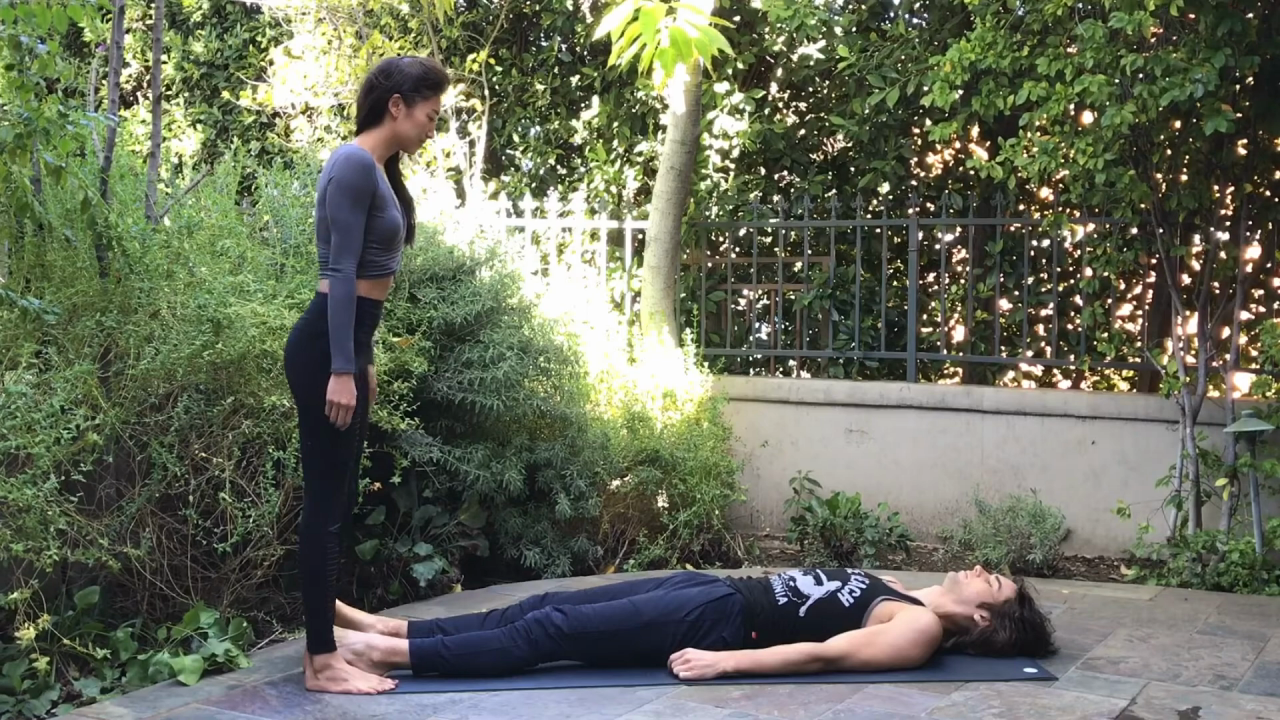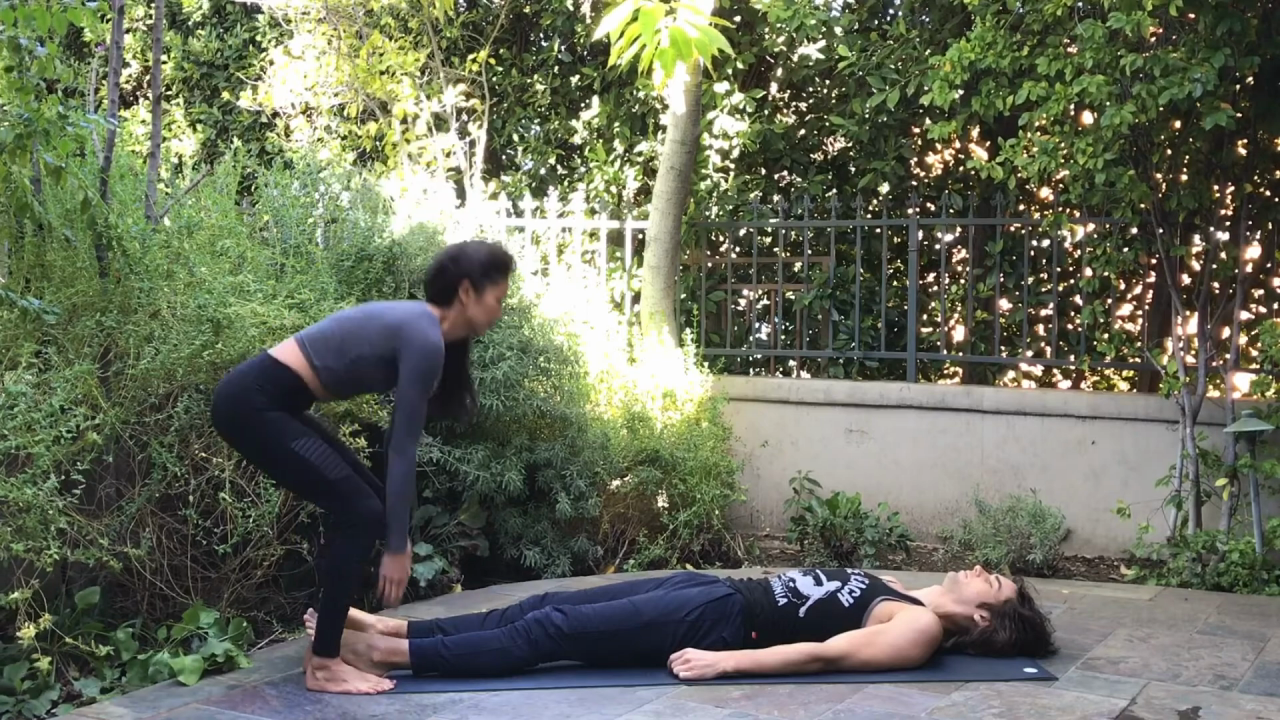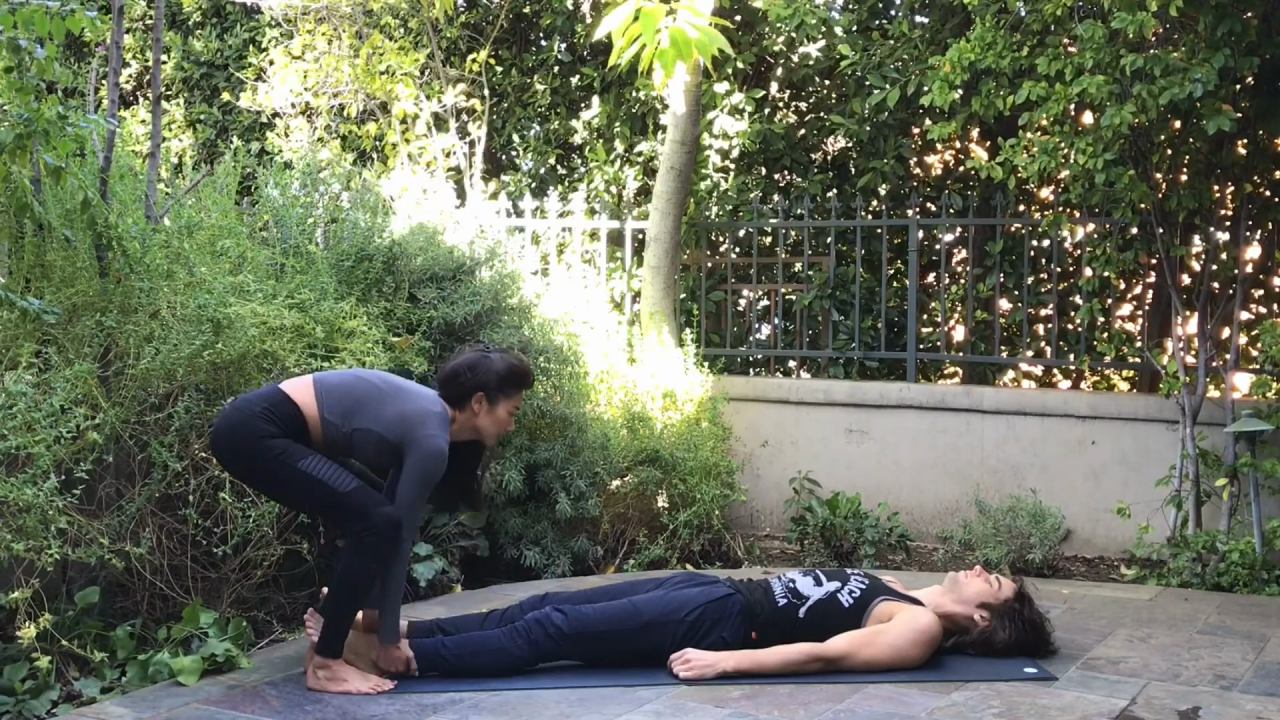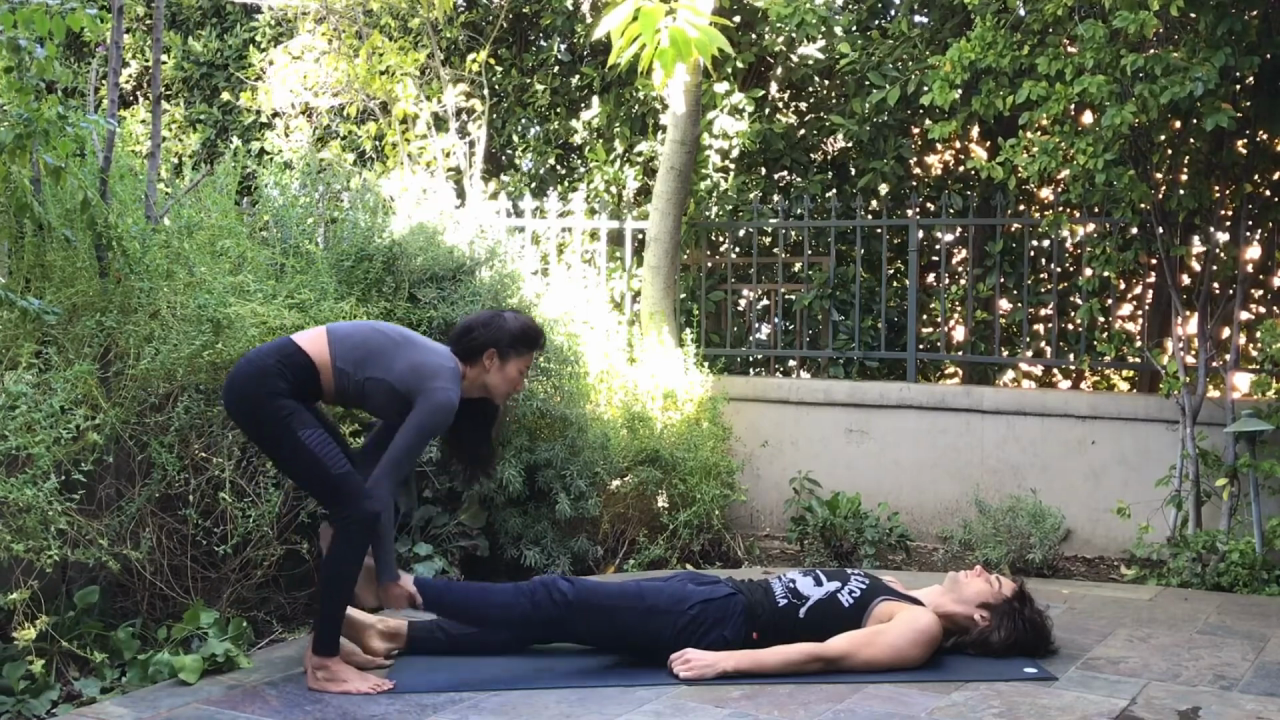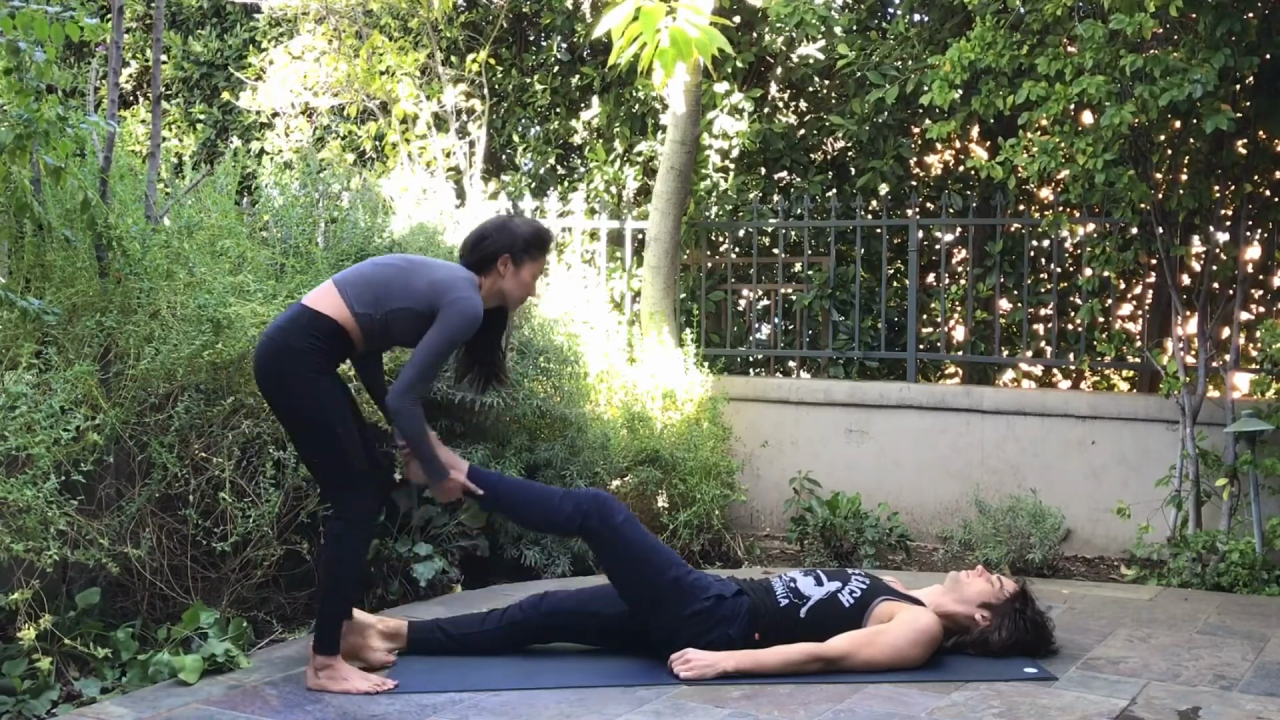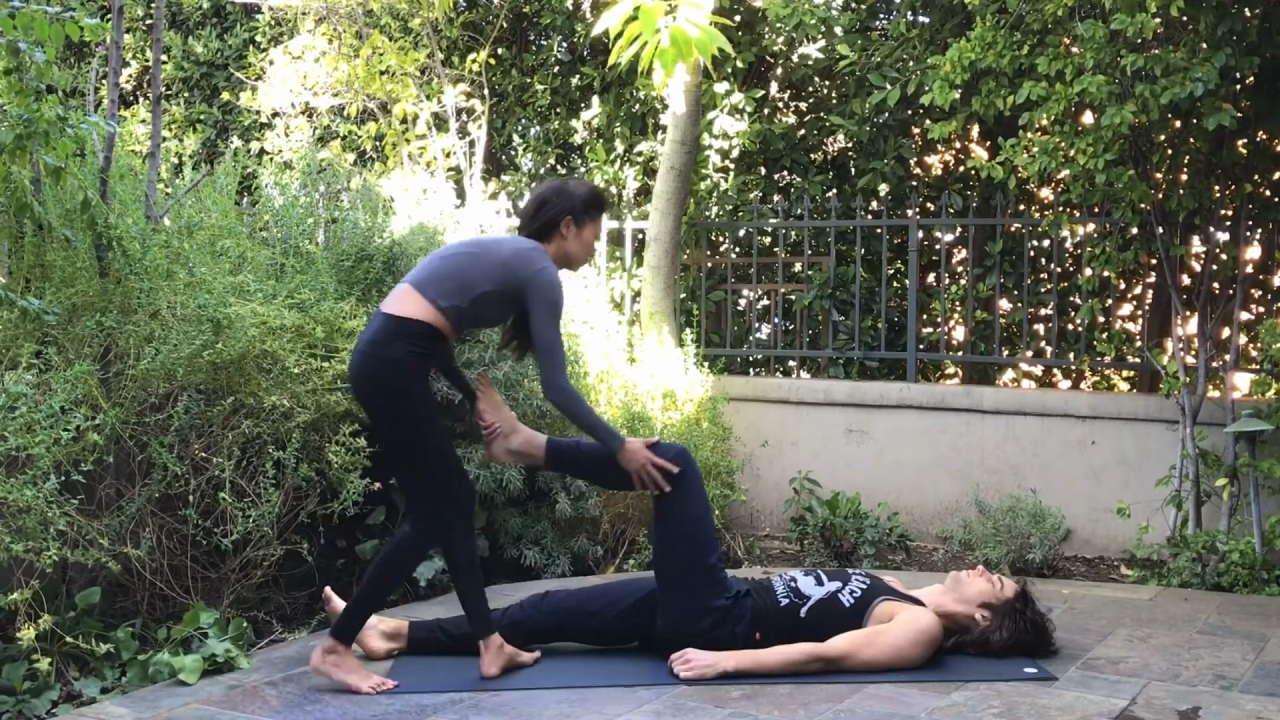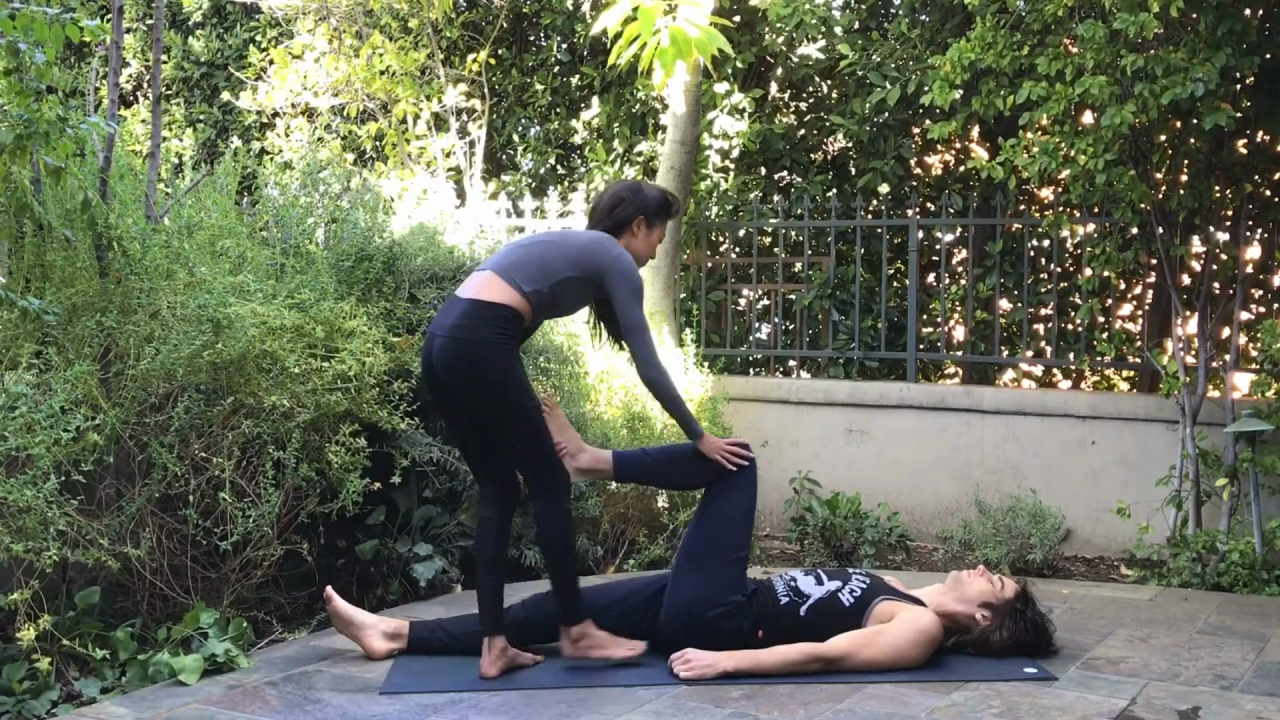
dt=0.5s
person 1, frame 1
left shoulder: (920, 628)
right shoulder: (900, 592)
left elbow: (825, 654)
left wrist: (724, 663)
left hip: (725, 621)
right hip: (723, 589)
left knee: (554, 630)
right knee: (551, 605)
left ankle: (389, 653)
right ankle: (391, 627)
person 1, frame 2
left shoulder: (920, 629)
right shoulder: (901, 594)
left elbow: (826, 655)
left wrist: (725, 661)
left hip: (725, 618)
right hip: (723, 594)
left knee: (552, 630)
right knee: (551, 603)
left ankle: (388, 652)
right ankle: (388, 625)
person 1, frame 3
left shoulder: (920, 630)
right shoulder: (900, 592)
left elbow: (825, 654)
left wrist: (726, 662)
left hip: (724, 622)
right hip: (718, 590)
left knee: (550, 631)
right knee: (548, 605)
right ankle: (395, 627)
person 1, frame 4
left shoulder: (920, 631)
right shoulder: (902, 596)
left elbow: (828, 653)
left wrist: (725, 662)
left hip: (719, 623)
right hip: (721, 593)
left knee: (556, 599)
right knee: (549, 616)
left ankle: (404, 590)
right ankle: (398, 634)
person 1, frame 5
left shoulder: (920, 631)
right shoulder: (904, 596)
left elbow: (826, 653)
left wrist: (727, 663)
left hip: (717, 623)
right hip: (722, 598)
left knee: (599, 511)
right knee: (550, 611)
left ankle: (451, 470)
right ankle: (398, 634)
person 1, frame 6
left shoulder: (919, 632)
right shoulder: (901, 594)
left elbow: (823, 655)
left wrist: (723, 663)
left hip: (715, 625)
right hip: (717, 610)
left knee: (675, 463)
right knee: (552, 611)
left ankle: (530, 447)
right ankle: (394, 633)
person 1, frame 7
left shoulder: (919, 629)
right shoulder: (902, 595)
left elbow: (825, 652)
left wrist: (725, 661)
left hip: (715, 620)
right hip: (702, 606)
left knee: (732, 461)
right knee: (558, 605)
left ankle: (591, 461)
right ankle: (397, 634)
person 2, frame 1
left shoulder: (377, 167)
right shoulder: (354, 163)
right elbow: (341, 271)
left wrist: (363, 361)
right wrist: (341, 368)
left hip: (345, 344)
right hip: (328, 345)
left knee: (339, 498)
right knee: (327, 501)
left ankle: (327, 642)
right ankle: (321, 662)
person 2, frame 2
left shoulder: (420, 328)
right shoulder: (424, 339)
left elbow: (400, 444)
right elbow: (403, 448)
left wrist: (395, 537)
right wrist: (397, 546)
left hip: (267, 399)
right hip: (250, 403)
left knee: (362, 502)
right knee: (360, 512)
left ankle: (329, 638)
right ankle: (323, 664)
person 2, frame 3
left shoulder: (427, 415)
right shoulder: (431, 439)
left elbow: (396, 518)
right elbow: (401, 535)
left wrist: (375, 607)
right wrist: (389, 638)
left hip: (266, 428)
right hip: (253, 433)
left knee: (377, 516)
right knee: (376, 521)
left ankle: (325, 642)
right ankle: (325, 664)
person 2, frame 4
left shoulder: (435, 372)
right shoulder: (442, 391)
left elbow: (372, 463)
right elbow: (383, 483)
left wrist: (372, 561)
right wrist: (388, 577)
left hip: (274, 383)
right hip: (265, 388)
left knee: (355, 504)
right knee: (359, 509)
left ankle: (325, 644)
right ankle: (324, 665)
person 2, frame 5
left shoulder: (446, 286)
right shoulder: (465, 302)
right elbow: (404, 398)
left wrist: (405, 438)
right wrist: (438, 474)
left hip: (292, 351)
right hip: (297, 358)
left knee: (374, 486)
right knee: (355, 503)
left ankle: (339, 635)
right ankle: (325, 662)
person 2, frame 6
left shoulder: (507, 256)
right shoulder: (539, 271)
right elbow: (556, 387)
left wrist: (475, 399)
right wrist: (619, 447)
left hip: (380, 359)
right hip: (394, 367)
left knee: (452, 504)
right knee: (436, 513)
left ankle: (489, 644)
right ankle: (337, 647)
person 2, frame 7
left shoulder: (572, 248)
right shoulder: (616, 260)
right elbow: (649, 368)
left wrist: (533, 413)
right wrist: (698, 437)
left hip: (442, 342)
right hip: (477, 348)
left knee: (499, 492)
right knee: (550, 486)
left ankle: (495, 644)
right ankle: (576, 629)
